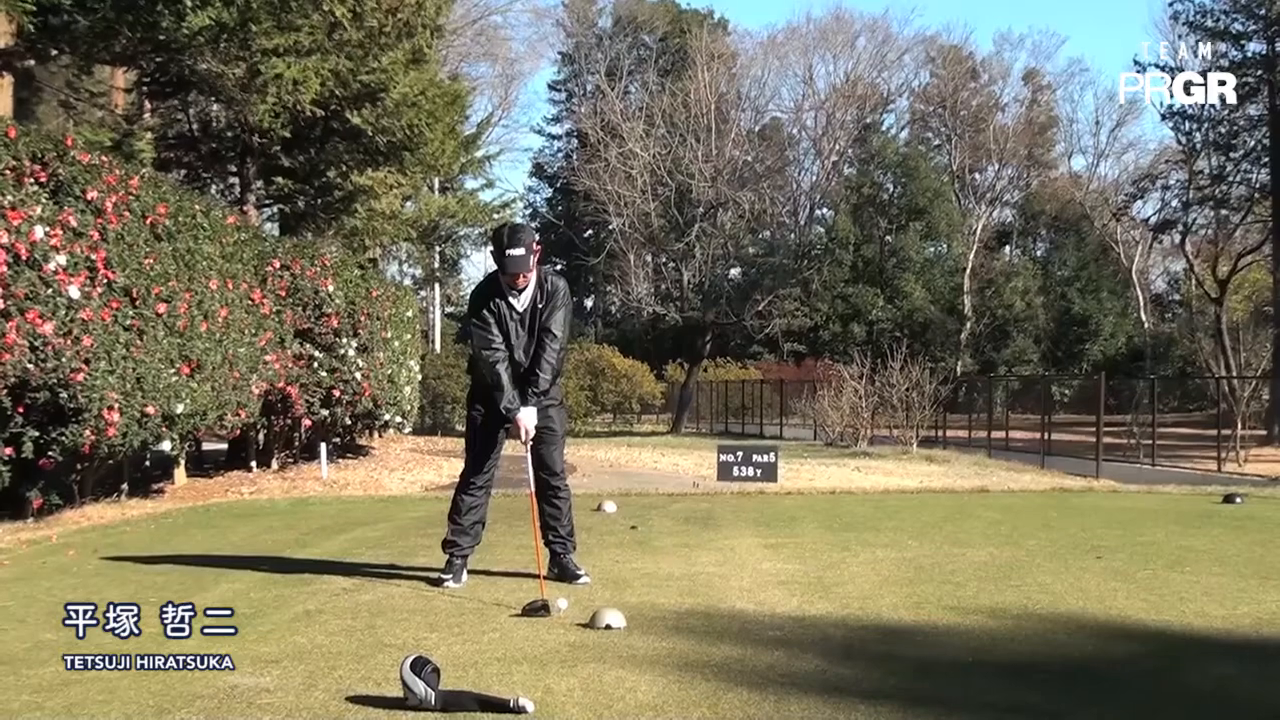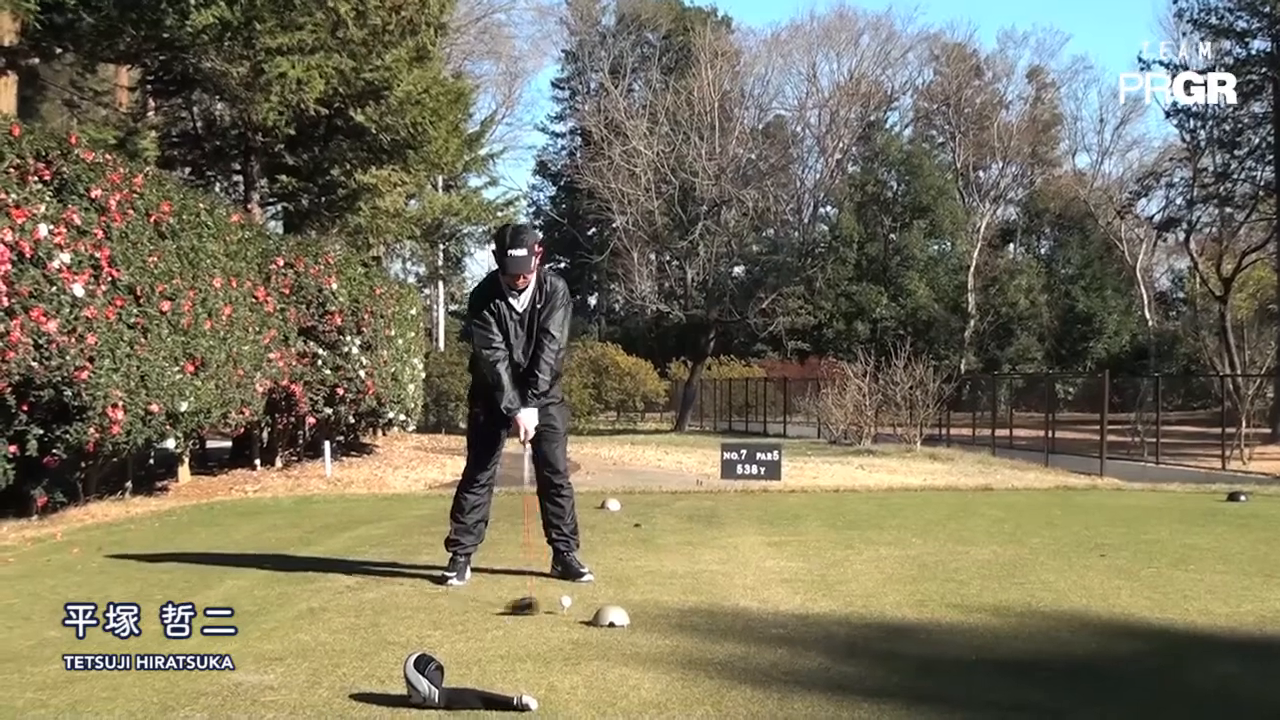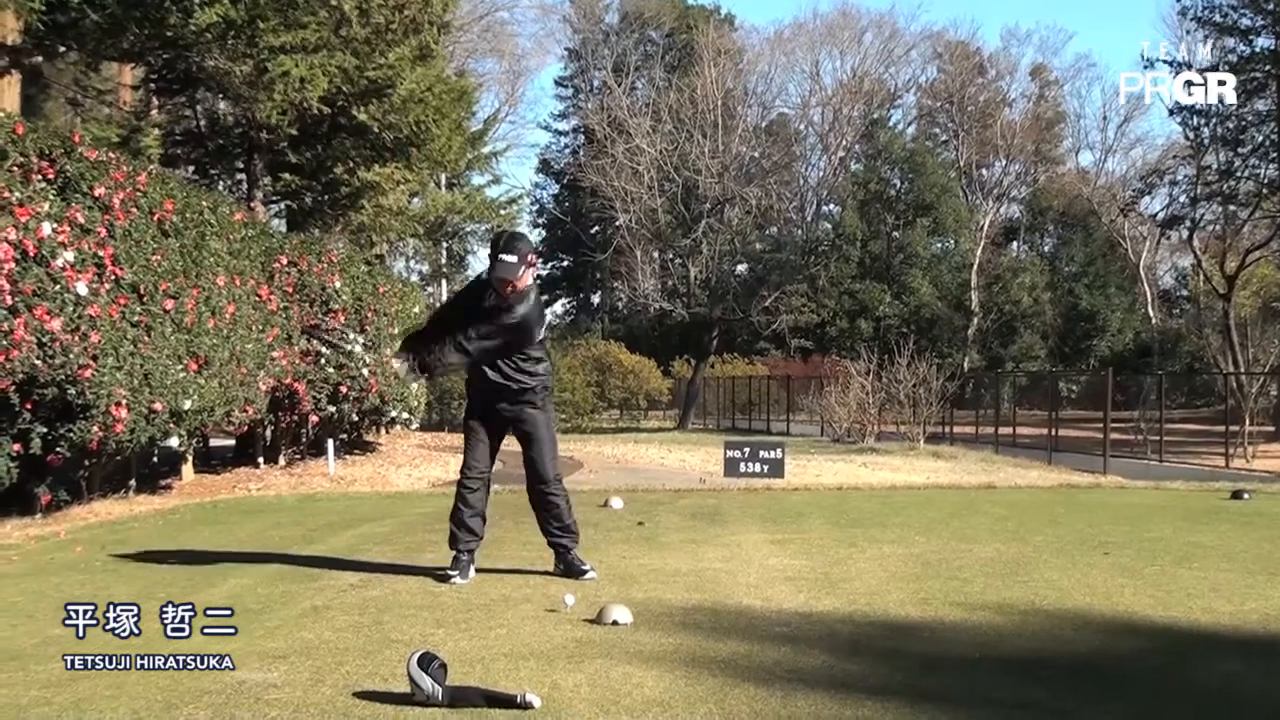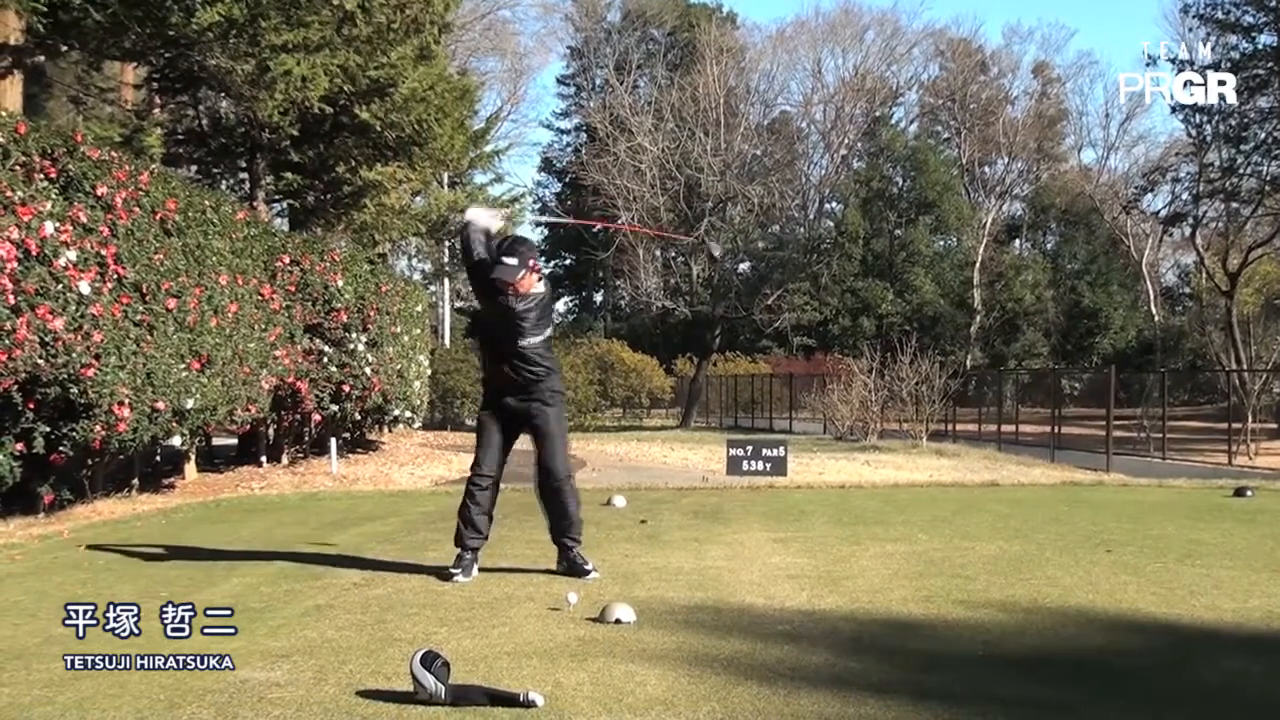
dt=0.4s
person 1, frame 1
left shoulder: (555, 289)
right shoulder: (484, 296)
left elbow: (551, 350)
right elbow: (491, 357)
left wrist: (530, 402)
right wrist: (513, 408)
left hip: (543, 395)
right hip: (493, 396)
left knee: (553, 476)
right knee: (476, 475)
left ankle: (561, 556)
right ankle: (457, 556)
person 1, frame 2
left shoulder: (555, 291)
right shoulder: (484, 296)
left elbow: (550, 351)
right elbow: (492, 357)
left wrist: (531, 405)
right wrist: (513, 406)
left hip: (543, 394)
right hip: (494, 395)
left knee: (555, 474)
right knee: (478, 473)
left ankle: (565, 554)
right ankle: (460, 555)
person 1, frame 3
left shoulder: (523, 310)
right shoulder: (485, 286)
left elbow: (468, 343)
right elbow: (448, 318)
left wrist: (422, 361)
right wrist: (412, 347)
left hip: (528, 398)
right hip: (486, 396)
left knee: (546, 477)
right knee: (474, 474)
left ankle: (566, 553)
right ankle: (464, 554)
person 1, frame 4
left shoulder: (524, 306)
right shoulder: (507, 287)
left elbow: (478, 268)
left wrist: (474, 228)
right wrist: (486, 228)
left hip: (540, 396)
right hip: (499, 396)
left knee: (554, 476)
right knee: (483, 472)
left ankle: (570, 551)
right ankle: (467, 551)
